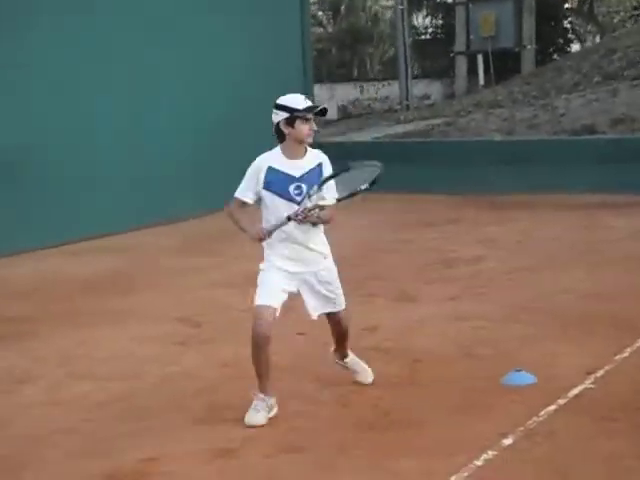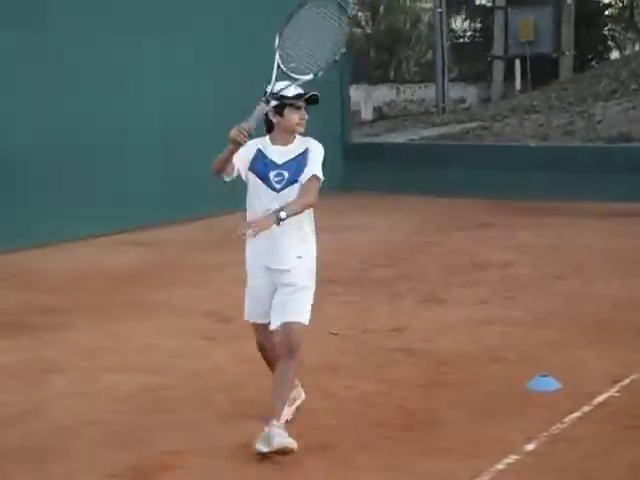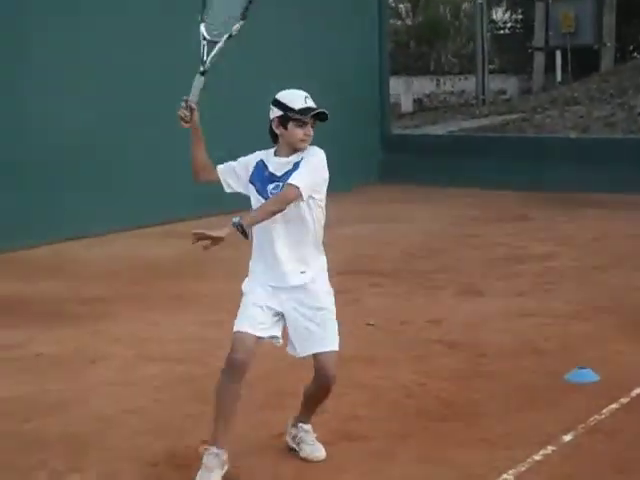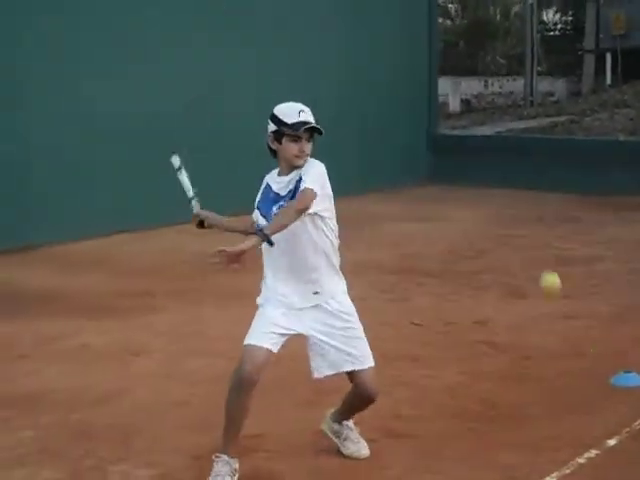
dt=0.4s
person 1, frame 1
left shoulder: (321, 161)
right shoulder: (263, 165)
left elbow: (330, 211)
right elbow: (235, 207)
left wrist: (315, 217)
right wrist: (250, 228)
left hip: (316, 258)
right hip: (277, 262)
left knee: (340, 324)
right knee: (261, 330)
left ankle: (343, 356)
right ankle: (264, 397)
person 1, frame 2
left shoulder: (311, 149)
right shoulder: (252, 150)
left elbow: (311, 195)
right elbow: (217, 171)
left wrist: (274, 217)
right wrist: (232, 145)
left hip: (298, 262)
right hip: (260, 261)
left knee: (292, 341)
right knee: (265, 342)
left ankle: (272, 429)
right ankle: (290, 390)
person 1, frame 3
left shoulder: (314, 159)
right shoulder: (255, 163)
left elbow: (283, 199)
right elbow: (203, 174)
left wrist: (236, 227)
right wrist: (195, 129)
left hip: (308, 283)
right hip: (264, 282)
left knee: (327, 372)
right knee: (238, 359)
left ankle: (300, 428)
person 1, frame 4
left shoulder: (314, 171)
right shoulder: (268, 183)
left elbow: (300, 205)
left wrist: (257, 238)
right wrist: (213, 219)
left hip: (327, 299)
right hip: (279, 299)
left knee: (367, 389)
right knee: (246, 373)
left ankle: (339, 421)
